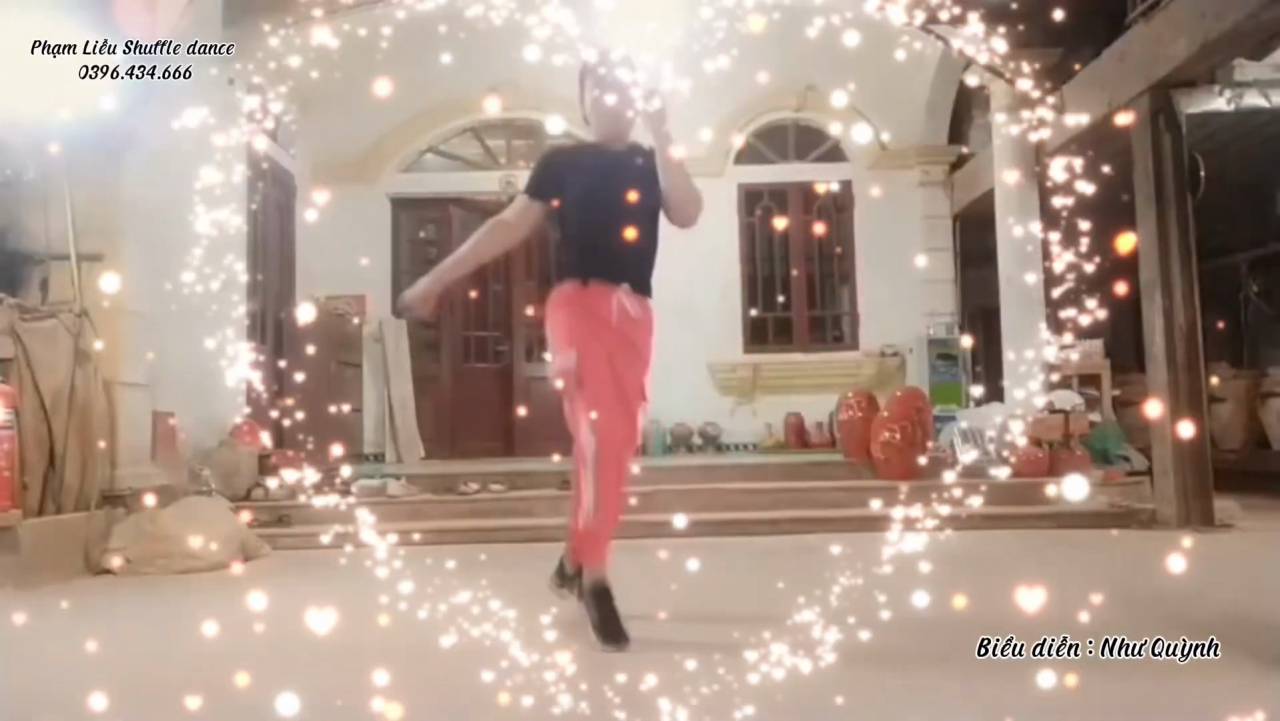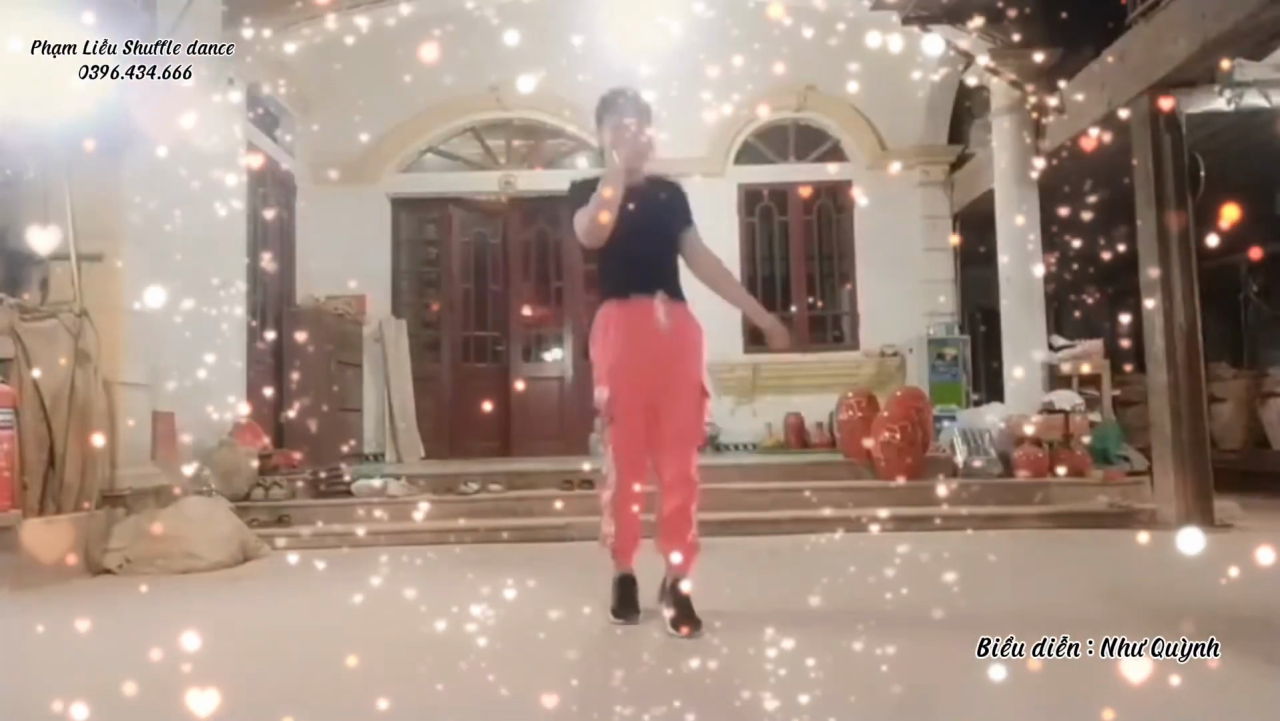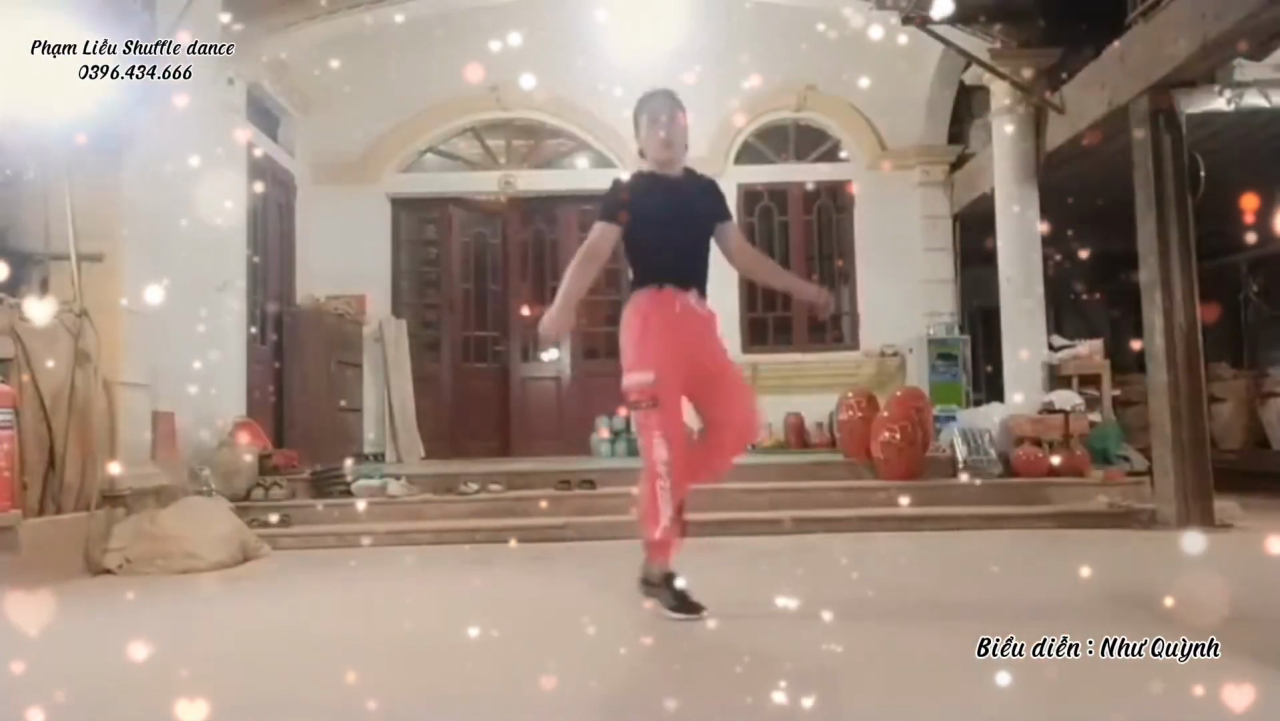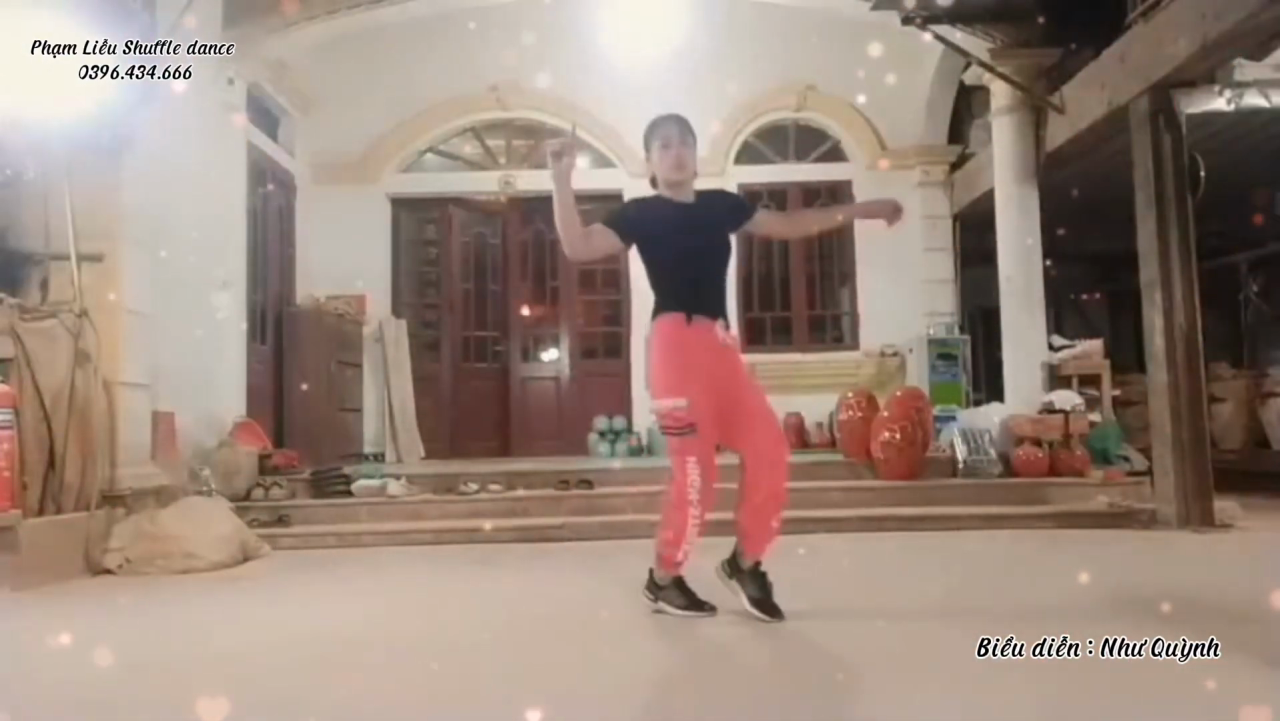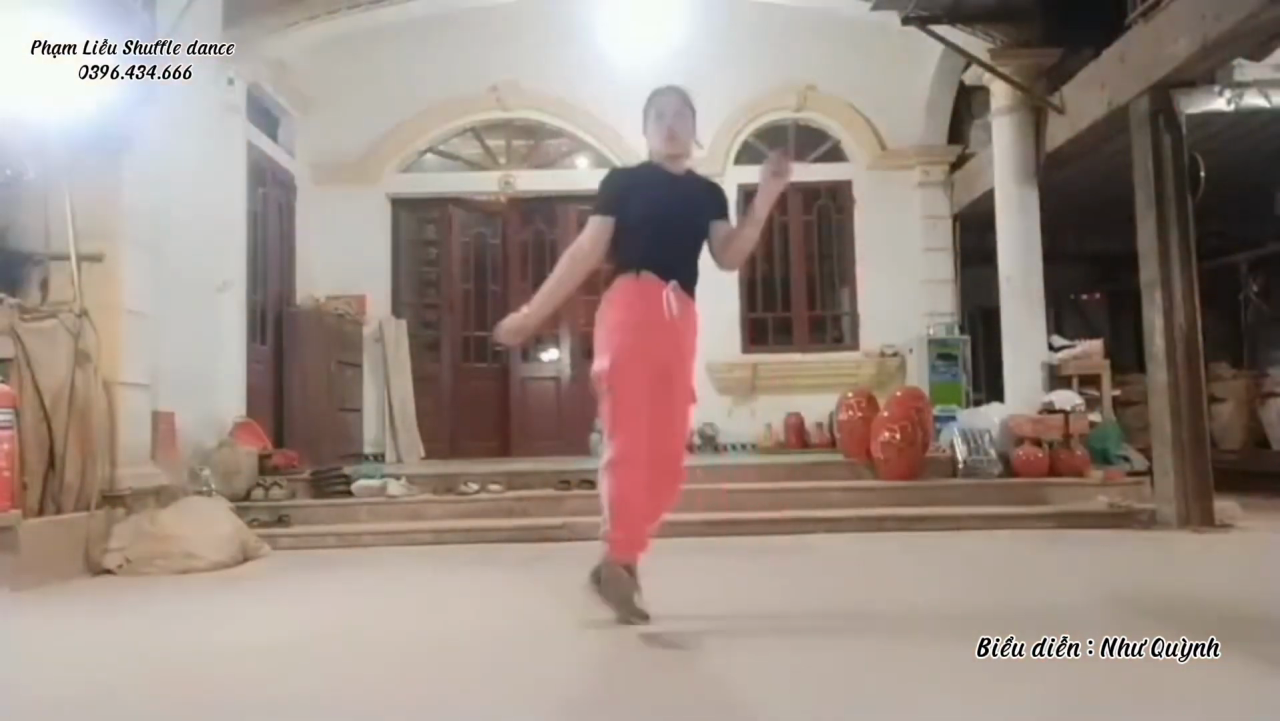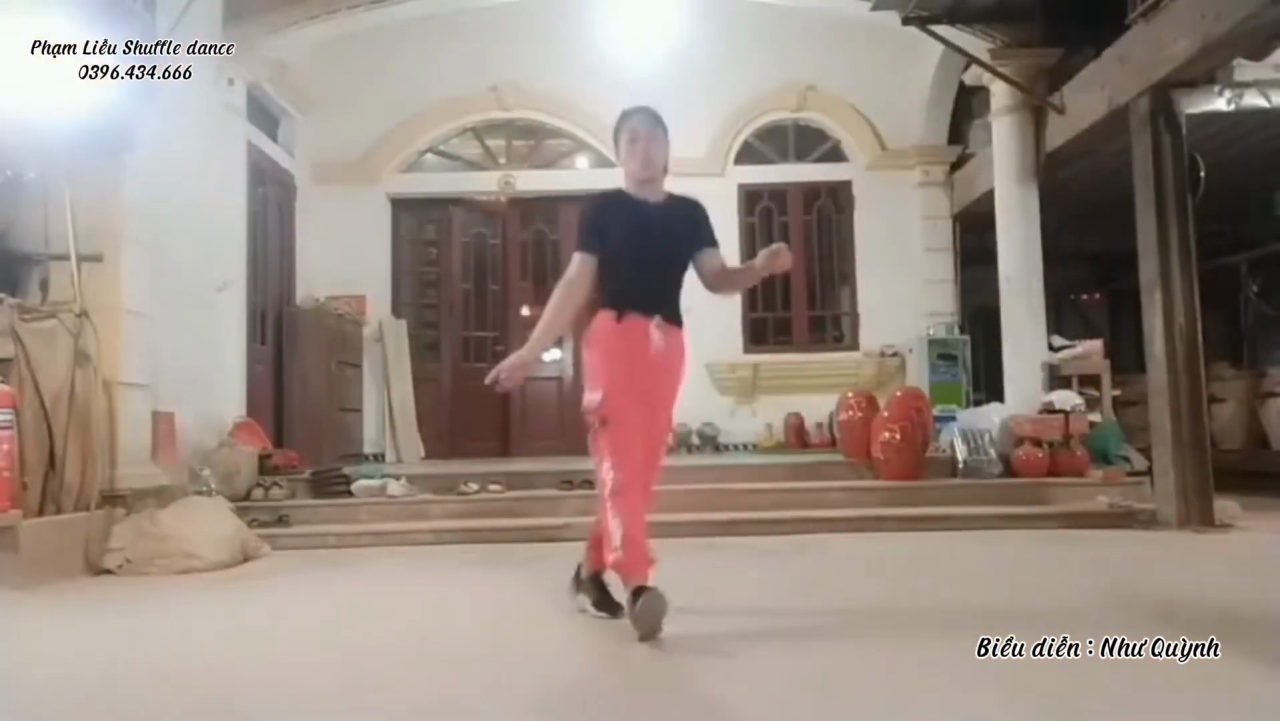
dt=0.7s
person 1, frame 1
left shoulder: (653, 163)
right shoulder: (563, 162)
left elbow: (688, 214)
right elbow: (507, 226)
left wrist: (662, 142)
right wrist: (437, 279)
left hip: (635, 316)
right hip: (579, 307)
left knee: (617, 451)
right knee: (598, 435)
left ankle: (573, 564)
right ankle: (595, 583)
person 1, frame 2
left shoulder: (669, 192)
right shoulder: (586, 190)
left elbow: (700, 260)
right elbow: (591, 233)
left wrist: (758, 313)
right wrist: (615, 172)
left hip: (676, 325)
right hip: (621, 325)
left knee: (680, 460)
right knee: (626, 456)
left ankle: (677, 582)
right ankle: (624, 574)
person 1, frame 3
left shoulder: (704, 189)
right shoulder: (628, 192)
left elbow: (740, 251)
right elbow: (594, 251)
left wrist: (799, 286)
right wrist: (562, 306)
left hip: (696, 320)
right hip: (651, 316)
left knee: (738, 424)
right knee: (664, 444)
left ankle: (672, 491)
right ankle: (658, 573)
person 1, frame 4
left shoulder: (721, 204)
right shoulder: (639, 214)
left elbow: (784, 226)
right elbow: (578, 247)
left wrist: (857, 210)
right wrist: (562, 180)
left hip: (721, 345)
right hip: (677, 343)
left knee: (769, 450)
right knee: (694, 467)
left ankle: (746, 562)
right ankle: (664, 579)
person 1, frame 5
left shoulder: (708, 191)
right shoulder: (624, 180)
left elbow: (732, 255)
right elbow: (587, 249)
left wrist: (769, 193)
right wrist: (535, 310)
left hip: (680, 322)
right hip: (630, 307)
left knee: (667, 455)
right knee: (627, 439)
left ankle: (619, 564)
right ankle: (617, 567)
person 1, frame 6
left shoulder: (690, 214)
right shoulder: (602, 210)
left elbow: (716, 277)
right elbow: (576, 285)
left wrist: (760, 266)
right wrist: (530, 351)
left hip: (666, 349)
right hip: (613, 340)
left knee: (639, 473)
right knee: (621, 467)
left ankle: (590, 572)
right ankle: (637, 586)
